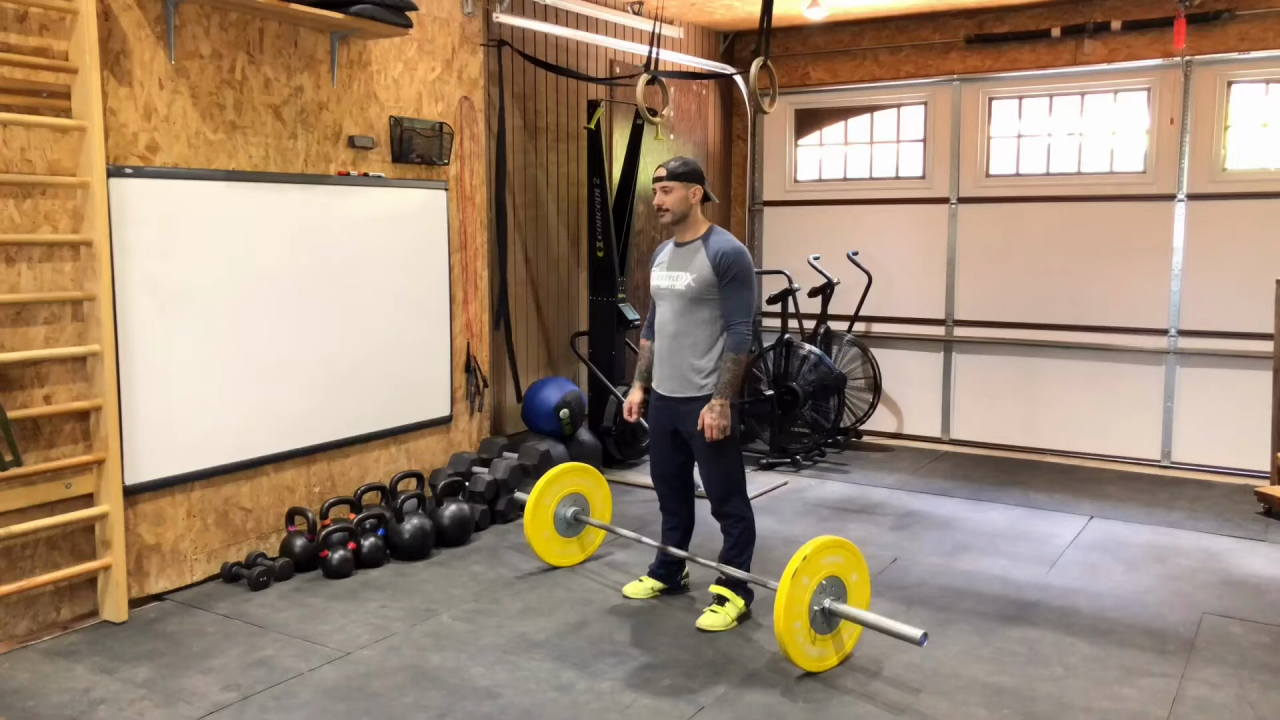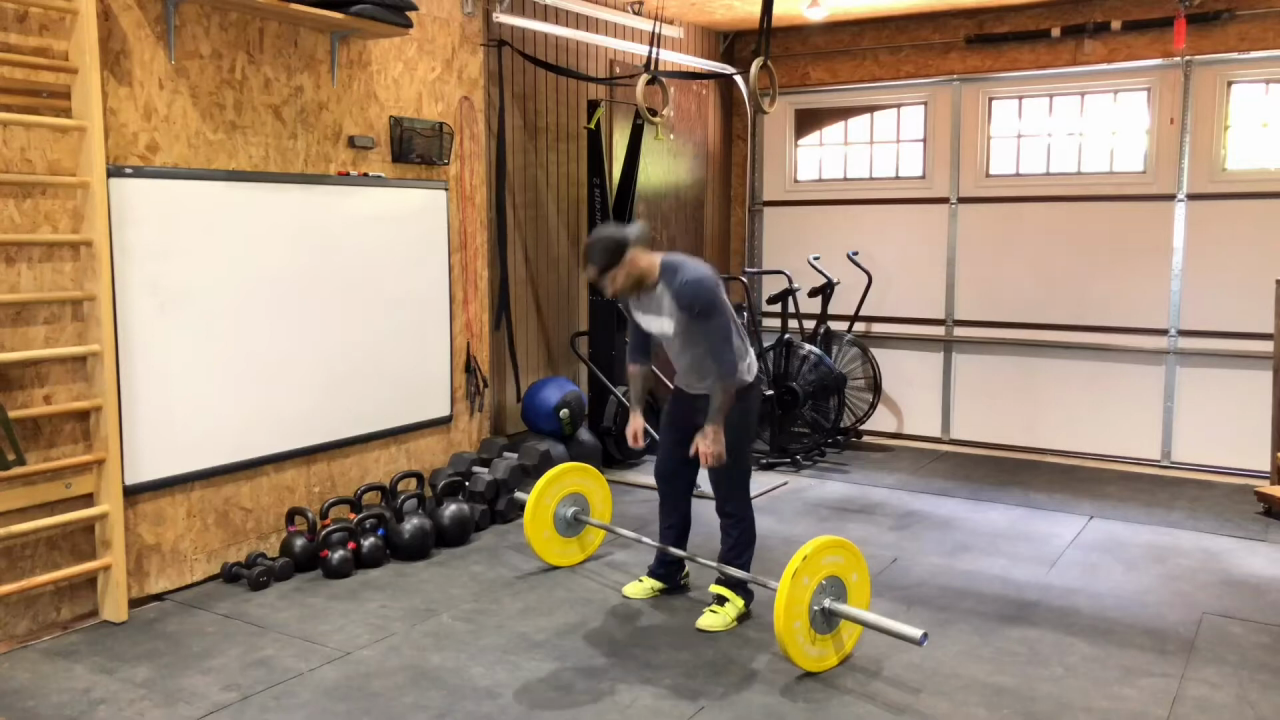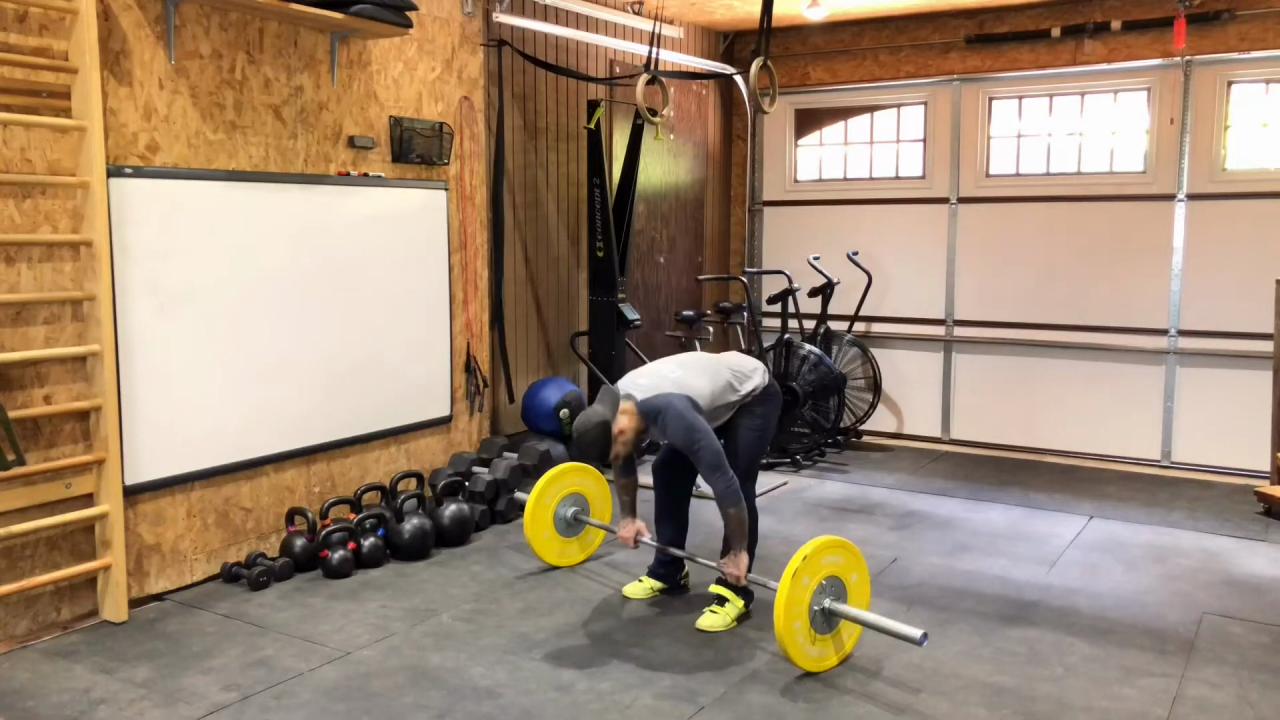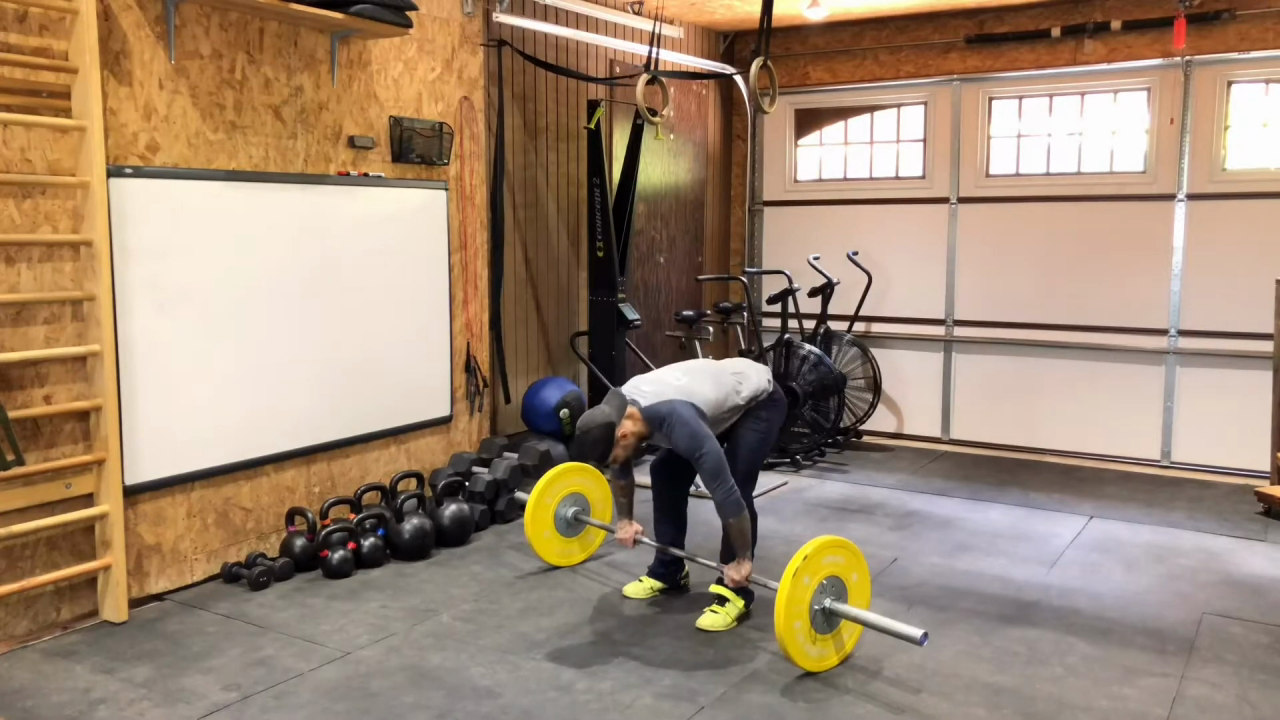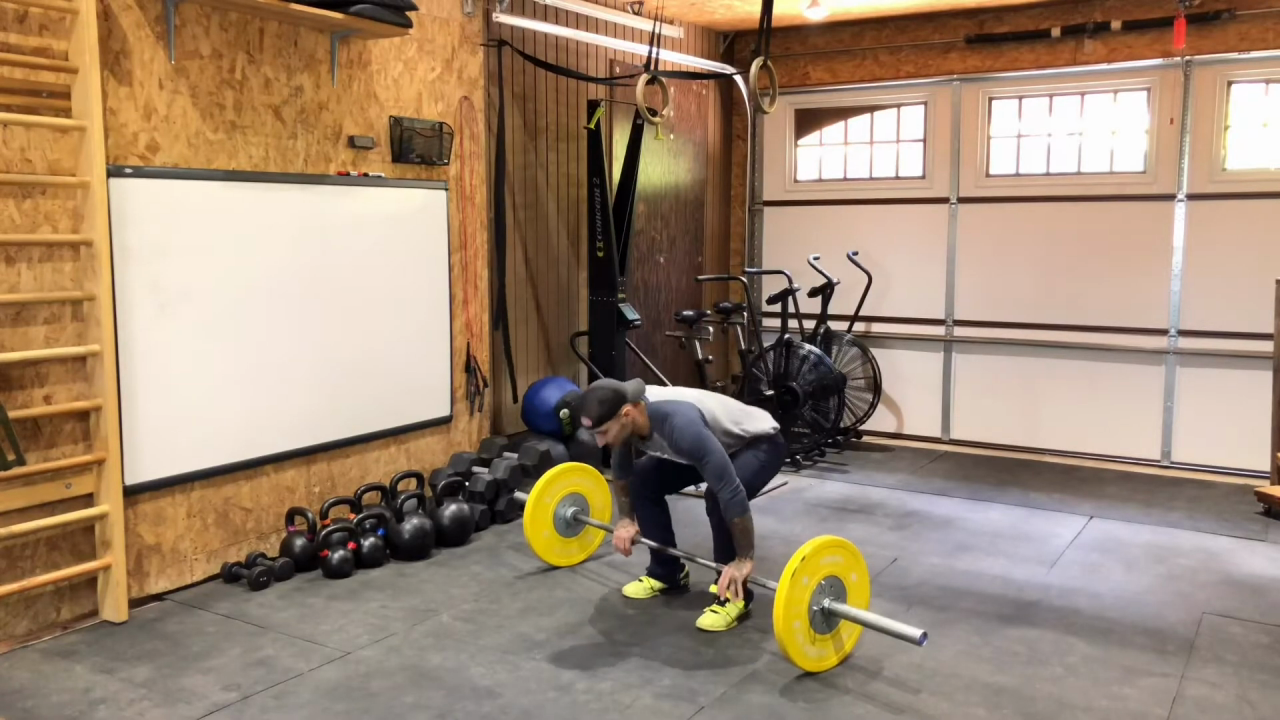
dt=0.5s
person 1, frame 1
left shoulder: (726, 253)
right shoulder: (661, 254)
left elbow: (739, 335)
left wrist: (721, 401)
right wrist: (640, 385)
left hip: (706, 402)
right hip: (664, 398)
left knee: (726, 499)
right knee: (670, 492)
left ankle: (735, 592)
right ankle: (669, 572)
person 1, frame 2
left shoulder: (691, 282)
right shoulder: (633, 290)
left elbow: (725, 359)
right elbow: (638, 351)
left wrist: (714, 428)
right wrist: (636, 410)
left hip: (734, 389)
right hip: (688, 391)
left knee: (729, 487)
right knee: (669, 480)
left ankle: (733, 591)
right ankle: (668, 573)
person 1, frame 3
left shoulder: (674, 416)
right shoulder: (615, 408)
left elbow: (723, 482)
right elbow: (624, 467)
left wrist: (738, 552)
right wrist: (628, 517)
left hip: (753, 397)
right hip: (715, 394)
left knee: (737, 485)
right knee: (666, 472)
left ankle: (733, 592)
right ankle: (668, 571)
person 1, frame 4
left shoulder: (677, 421)
right shoulder: (618, 413)
left elbow: (724, 490)
right elbow: (620, 469)
left wrist: (743, 559)
right wrist: (624, 518)
left hip: (759, 403)
right hip: (721, 399)
left knee: (736, 486)
right knee: (665, 474)
left ankle: (735, 593)
right ankle: (669, 571)
person 1, frame 5
left shoulder: (680, 424)
right shoulder: (626, 412)
left elbow: (731, 491)
right elbow: (622, 469)
left wrist: (744, 559)
right wrist: (625, 519)
left hip: (760, 442)
right hip: (718, 438)
left knee: (717, 497)
right knee: (643, 479)
left ankle: (734, 595)
right ankle: (667, 572)
